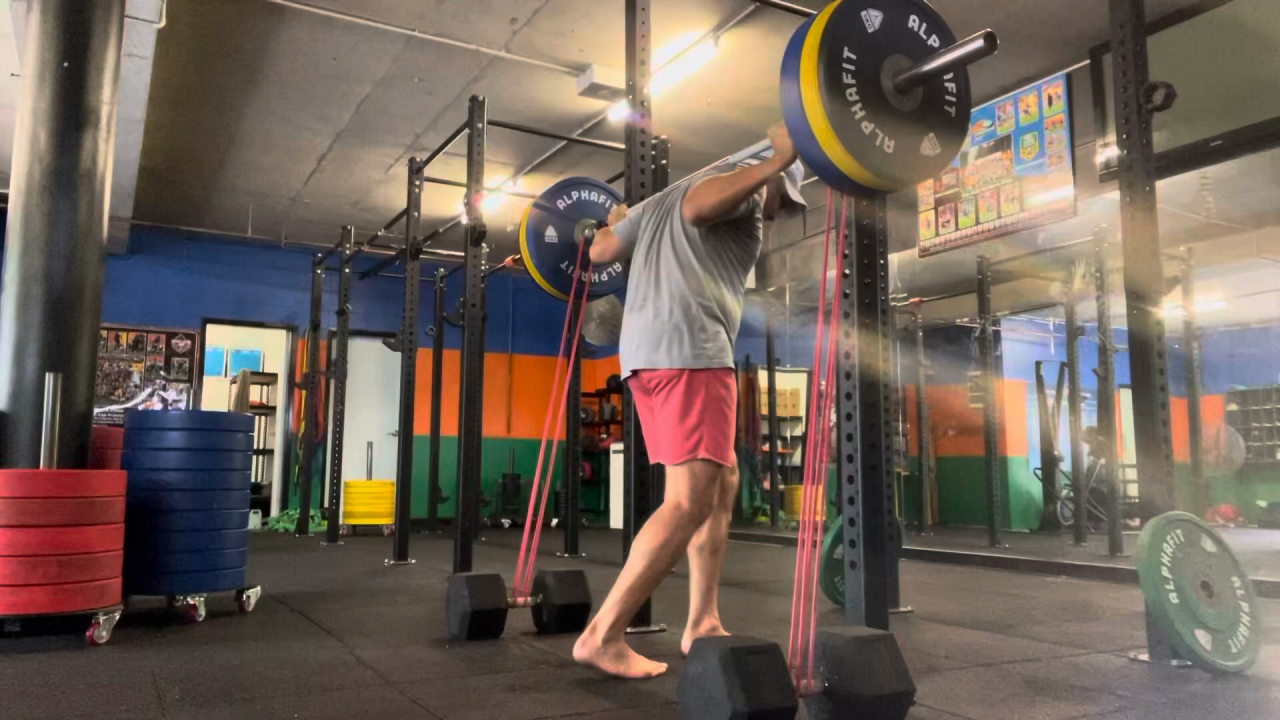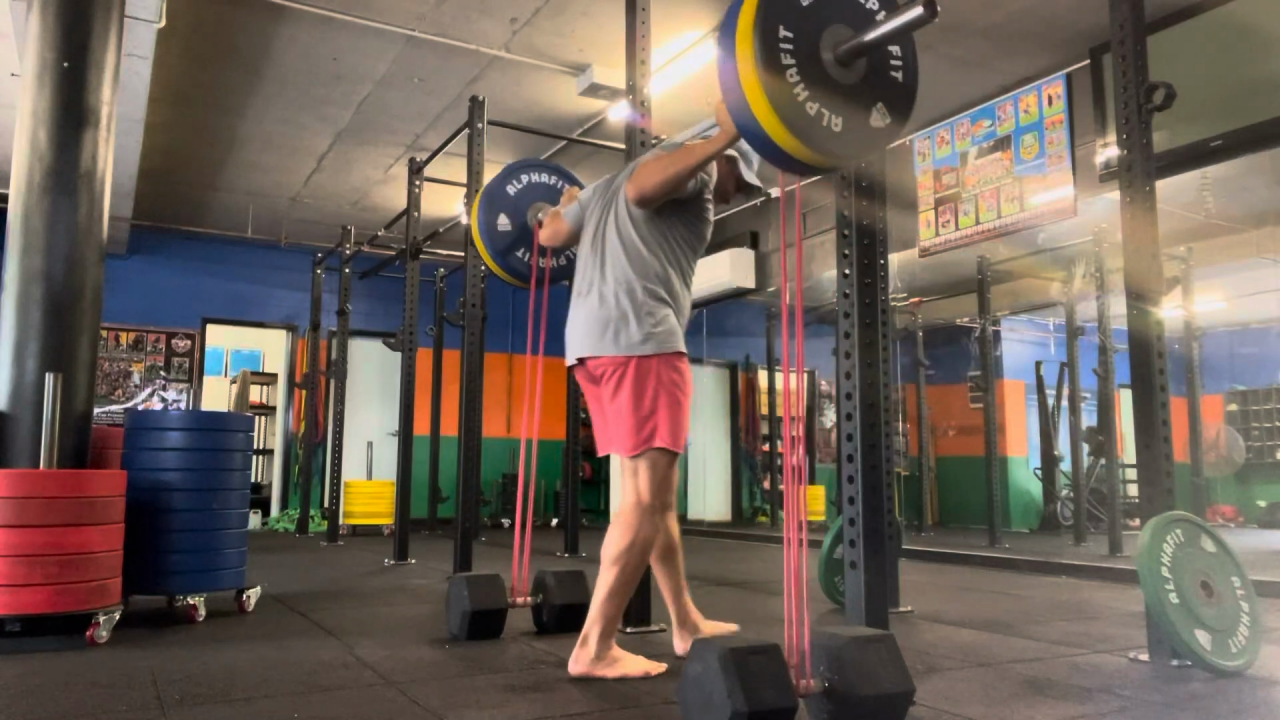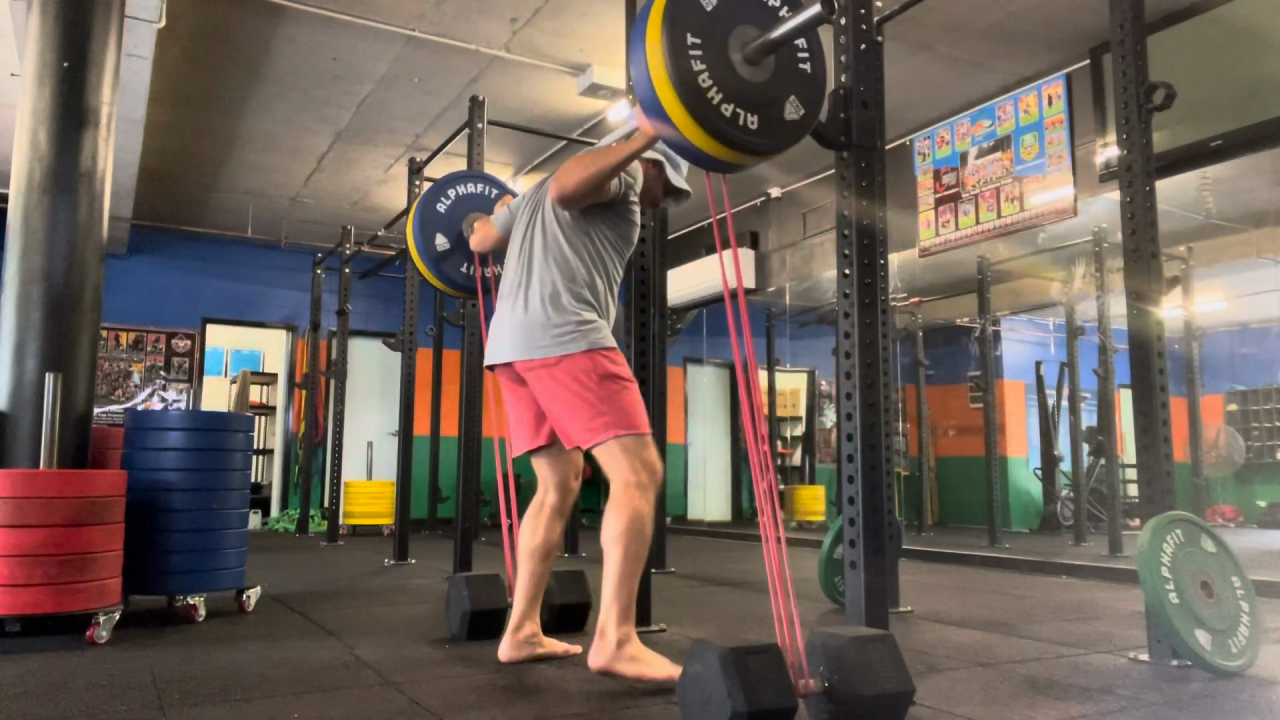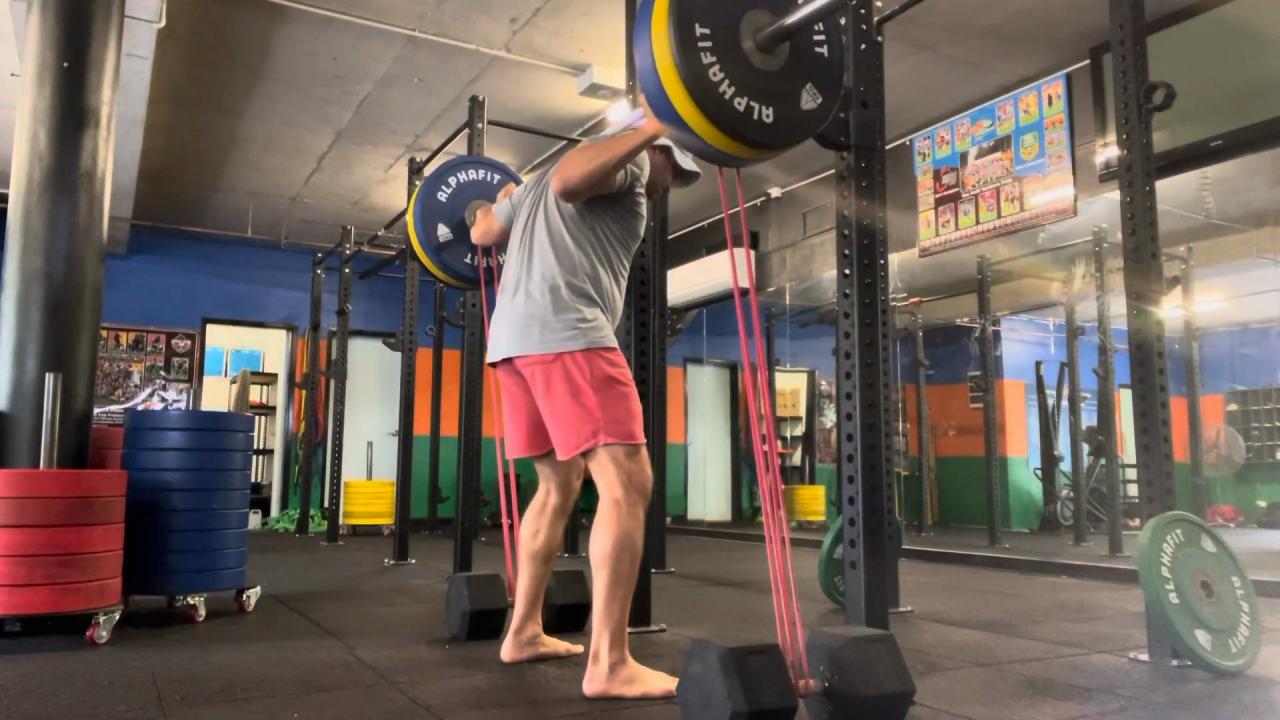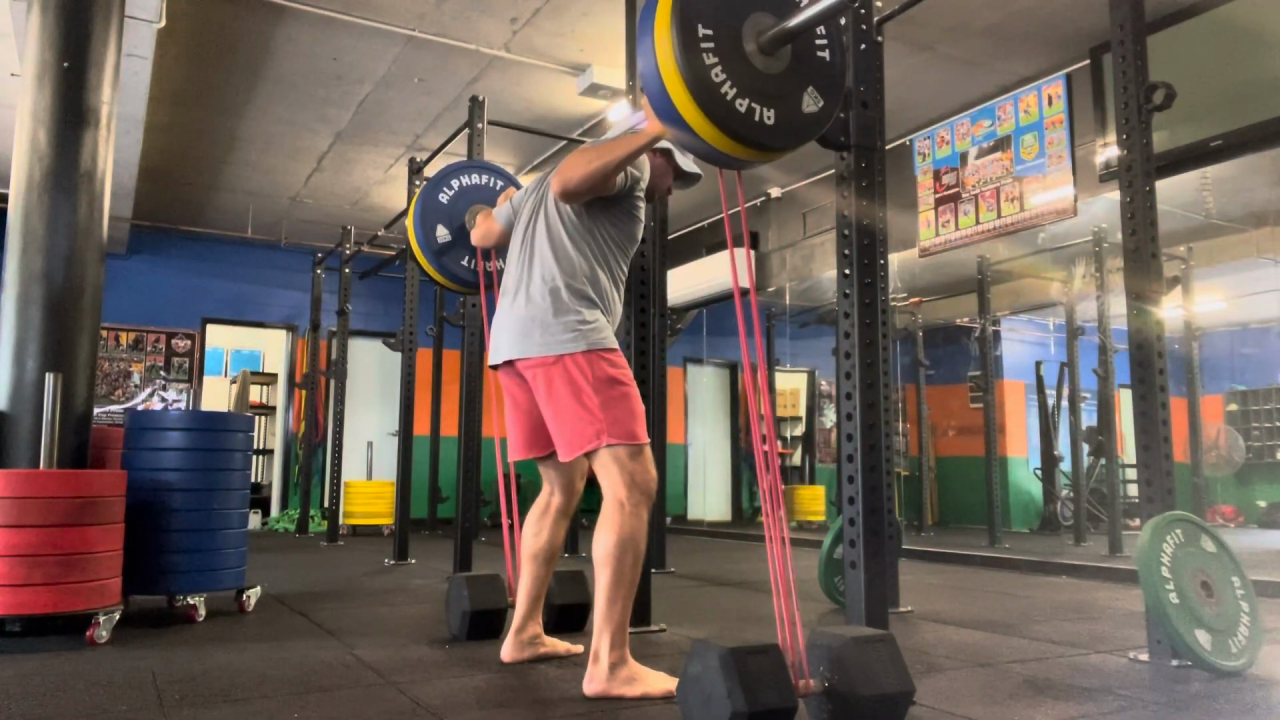
dt=1s
person 1, frame 1
left shoulder: (665, 198)
right shoulder: (743, 181)
left elbow: (600, 249)
right elbow: (701, 207)
left wrist: (618, 220)
right wrist: (779, 160)
left hip: (647, 353)
right hip: (689, 351)
left knee: (721, 483)
right knee: (690, 501)
left ankle: (703, 624)
right ankle: (603, 635)
person 1, frame 2
left shoulder: (609, 183)
right shoulder: (696, 164)
left elbow: (549, 234)
right elbow: (643, 188)
left wrist: (568, 203)
right wrist: (726, 134)
left hip: (592, 341)
right hip: (639, 338)
left knee: (653, 488)
right knee: (650, 492)
left ankle: (685, 619)
right ankle: (595, 647)
person 1, frame 3
left shoulder: (534, 195)
right shoulder: (624, 169)
left elbow: (481, 239)
right elbow: (565, 187)
left wrist: (502, 211)
right wrist: (647, 133)
left hip: (516, 343)
right hip: (567, 338)
left knee: (561, 486)
right knee: (637, 472)
left ankle: (523, 630)
right ankle: (615, 640)
person 1, frame 4
left shoulder: (537, 183)
right shoulder: (630, 158)
left elbow: (482, 232)
right elbow: (568, 180)
left wrist: (503, 200)
right wrist: (652, 124)
left hip: (516, 337)
right hip: (567, 333)
left knee: (560, 484)
right knee: (628, 483)
left ankle: (525, 631)
right ankle: (609, 663)
person 1, frame 5
left shoulder: (536, 188)
right shoulder: (631, 159)
left elbow: (483, 234)
right elbow: (567, 181)
left wrist: (504, 202)
right wrist: (655, 127)
left hip: (518, 339)
right hip: (567, 335)
left knee: (564, 485)
right knee: (632, 483)
left ankle: (526, 631)
right ankle: (610, 664)
